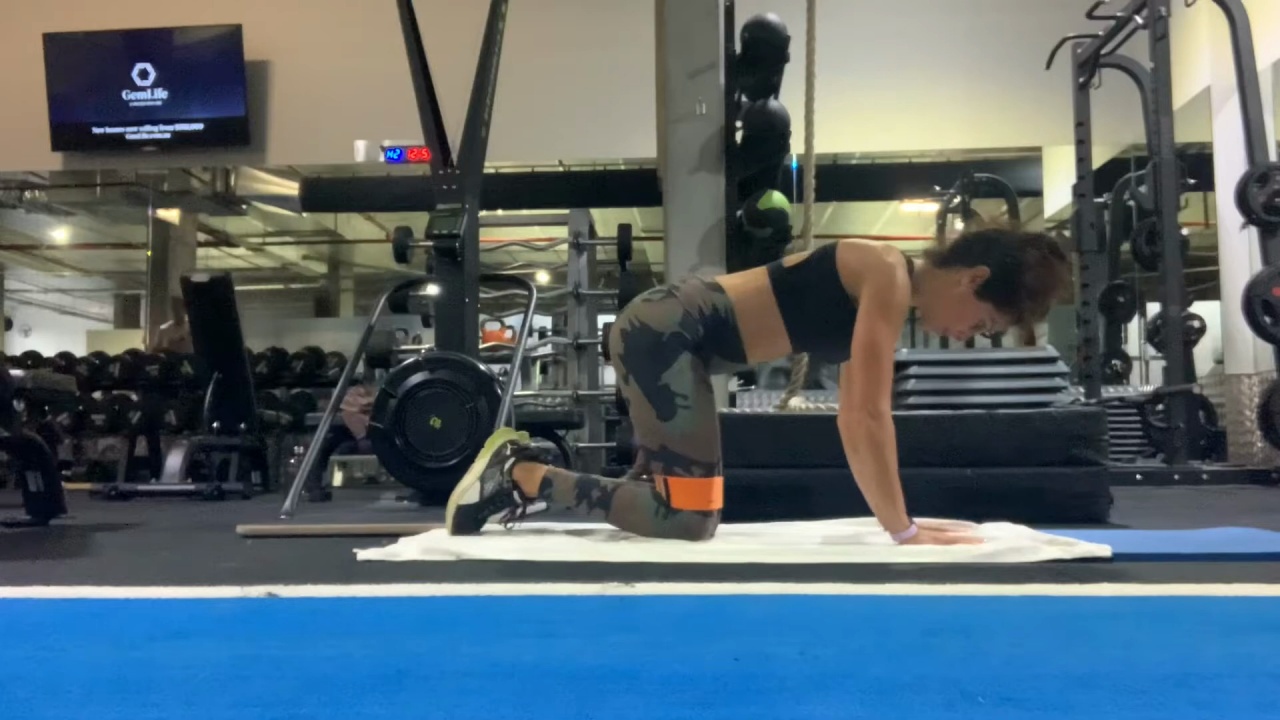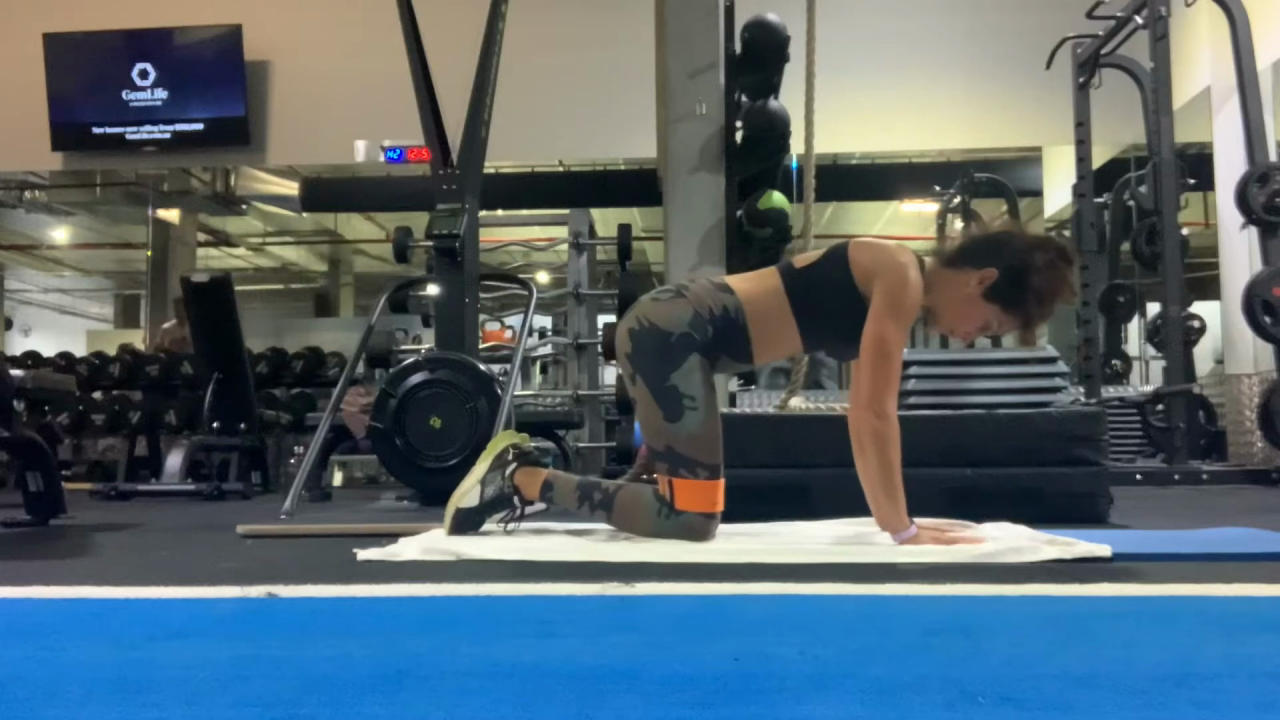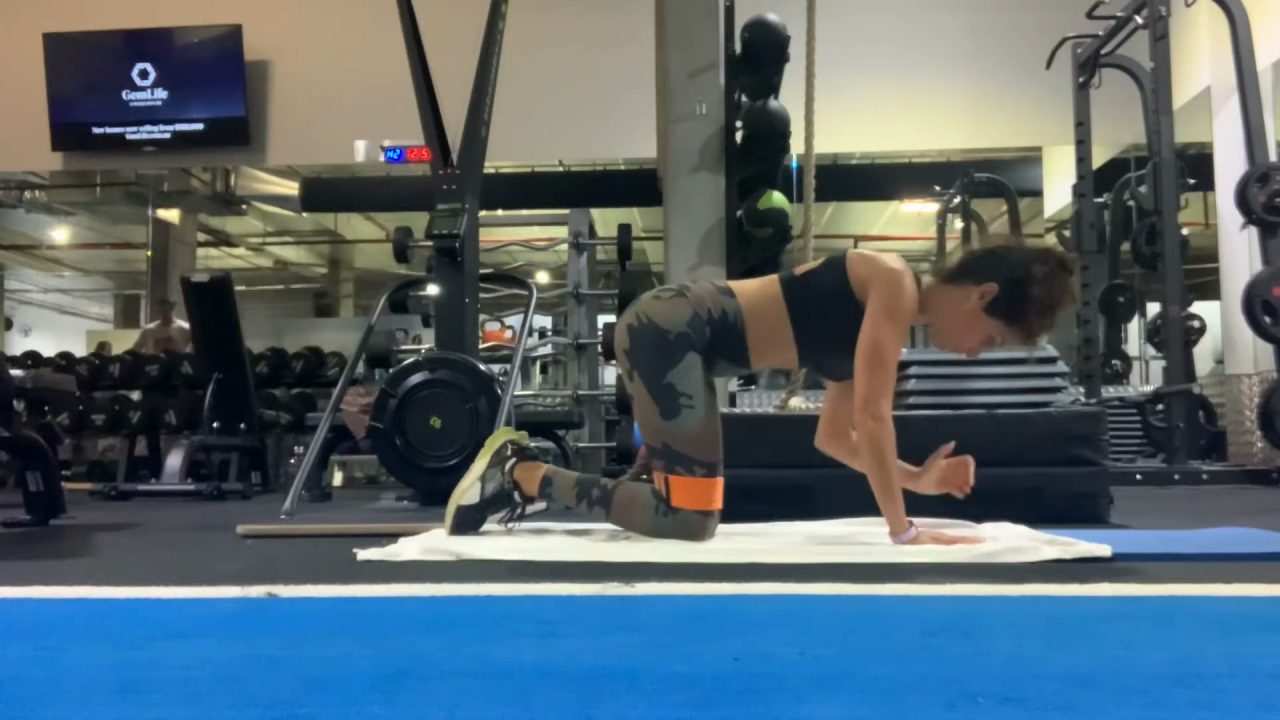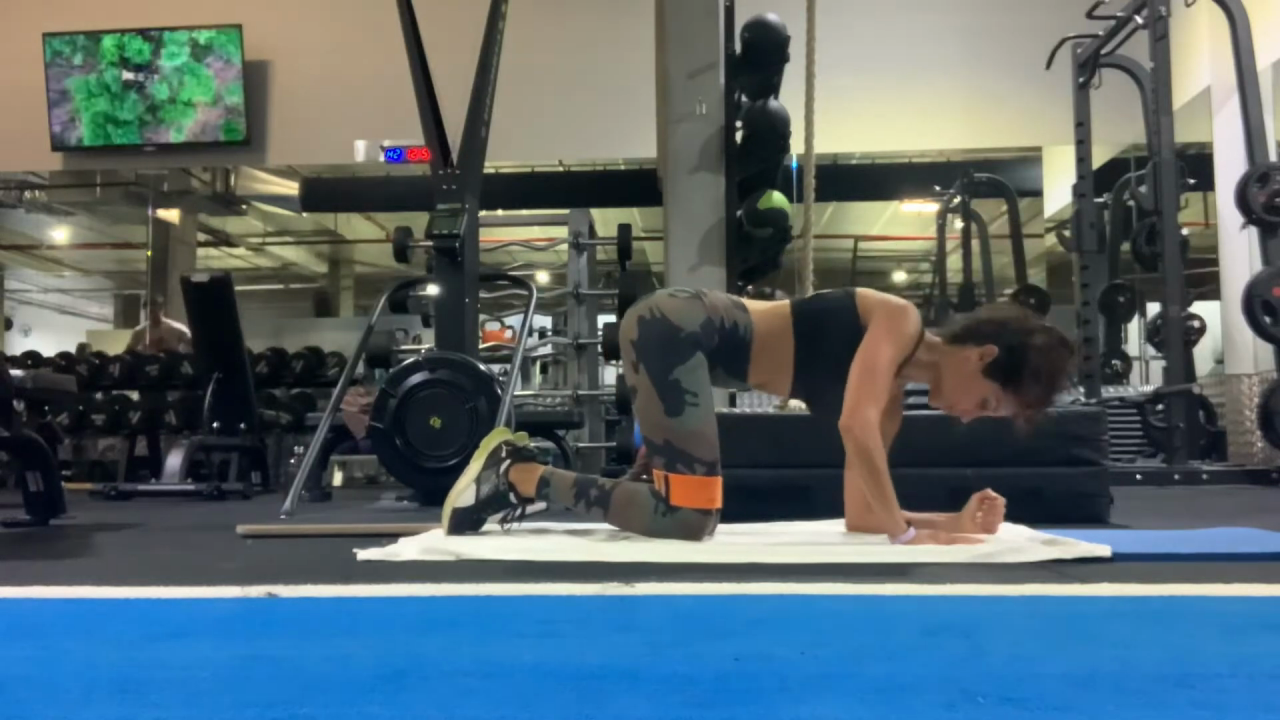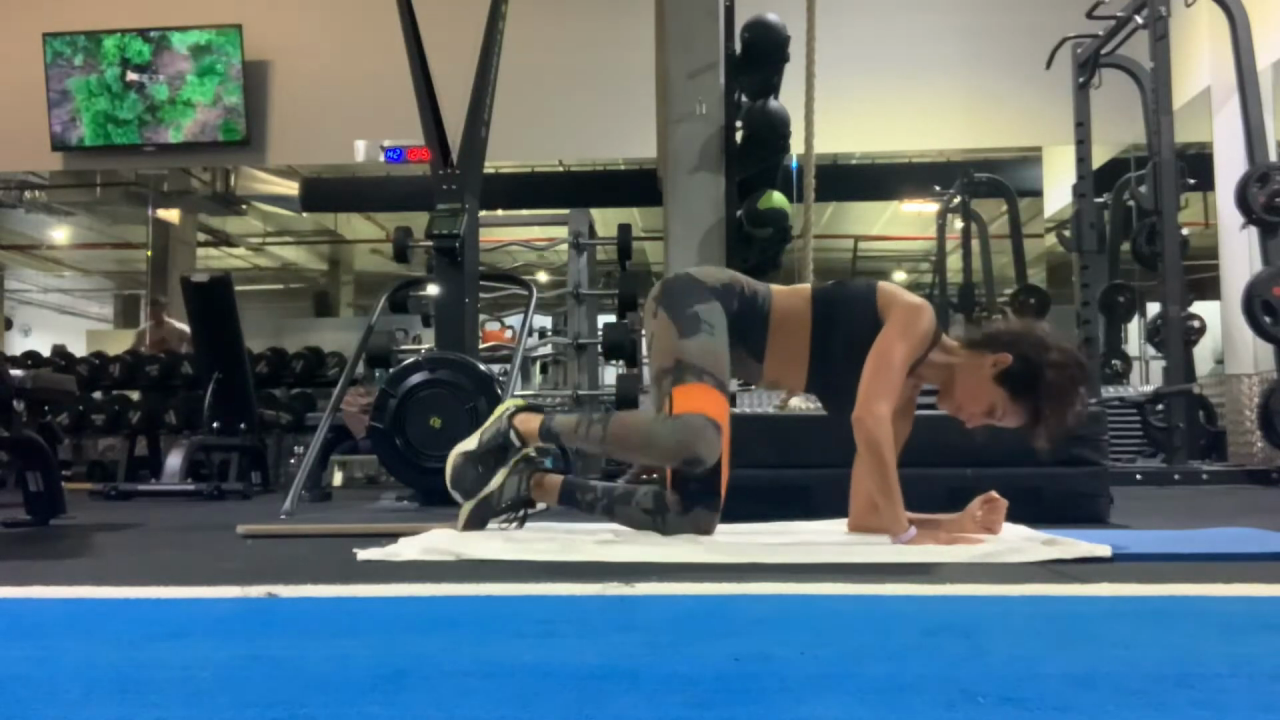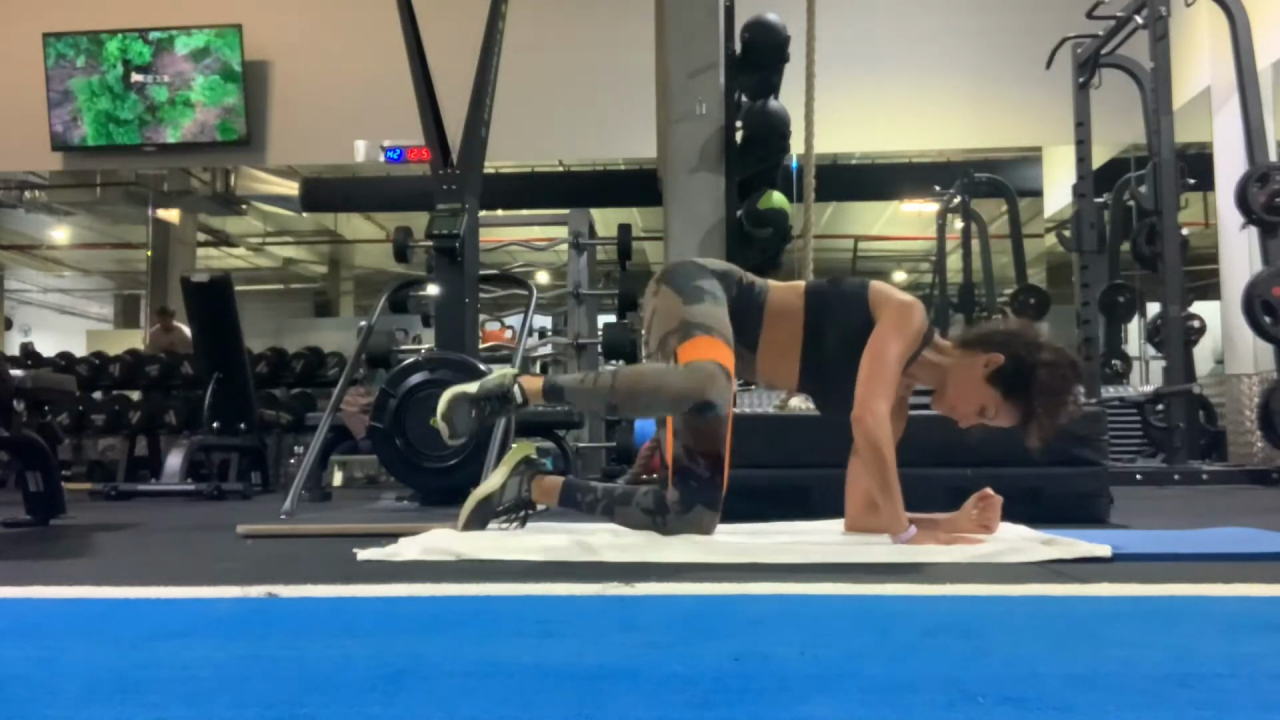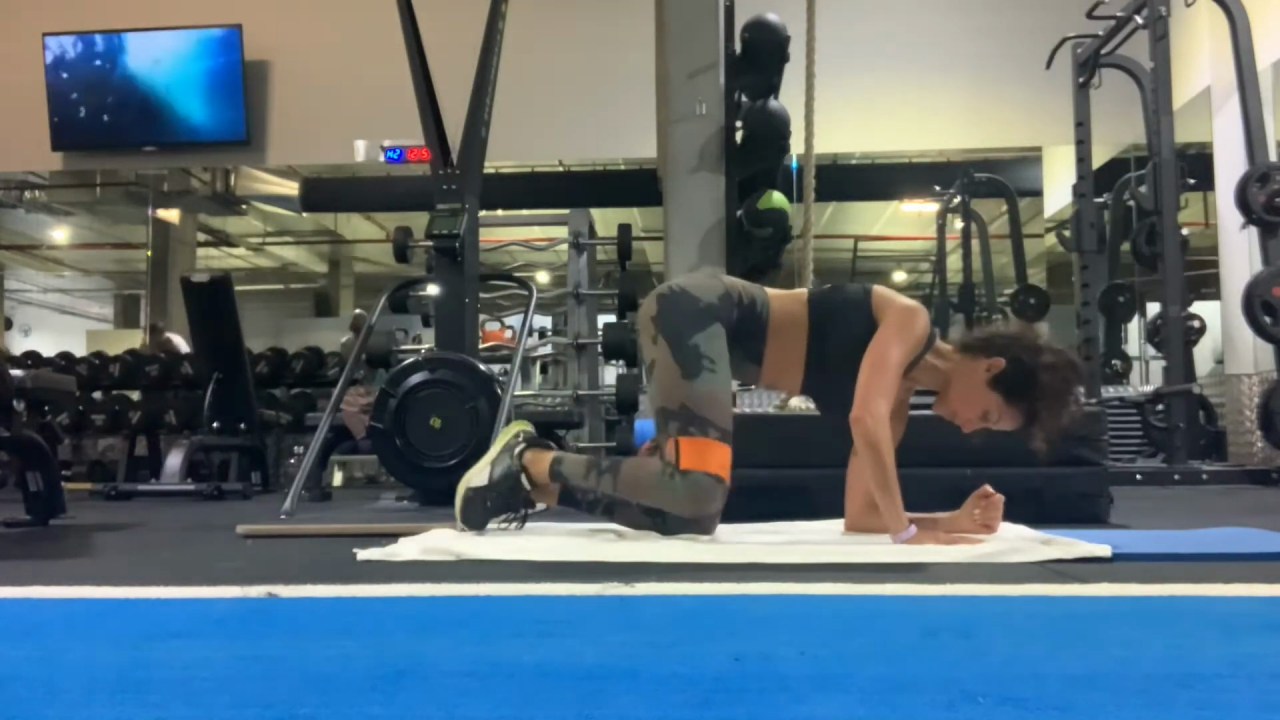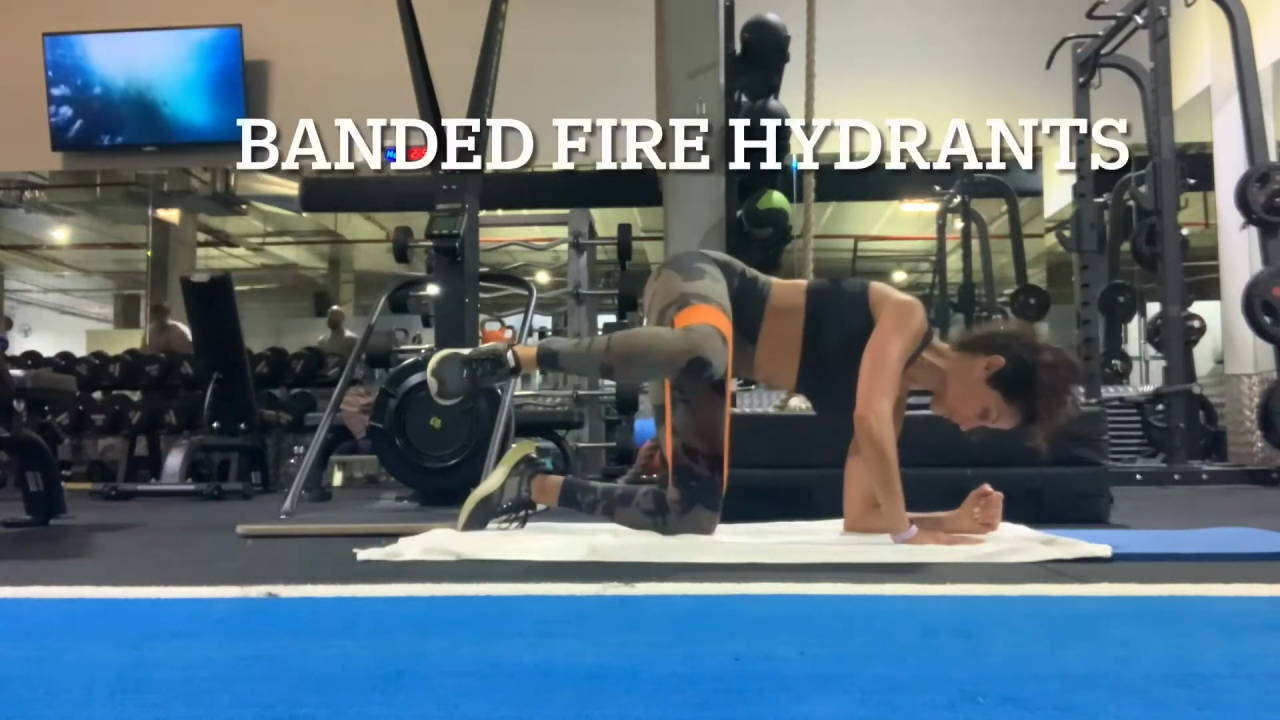
dt=0.5s
person 1, frame 1
left shoulder: (873, 299)
right shoulder: (889, 275)
left elbow: (852, 423)
right elbow: (872, 416)
left wrist: (887, 519)
right wrist: (903, 528)
left hip: (670, 339)
right hip: (661, 332)
left knee: (690, 507)
right knee: (686, 518)
left ankle: (523, 469)
right ankle: (516, 472)
person 1, frame 2
left shoulder: (882, 296)
right shoulder: (901, 275)
left elbow: (861, 419)
right elbow: (878, 413)
left wrist: (887, 519)
right wrist: (903, 528)
left hip: (674, 334)
right hip: (670, 330)
left knee: (681, 503)
right knee: (690, 520)
left ankle: (523, 471)
right ankle: (518, 478)
person 1, frame 3
left shoulder: (876, 323)
right shoulder: (894, 284)
left elbow: (832, 438)
right elbow: (871, 416)
left wrist: (916, 478)
right wrist: (902, 528)
left hip: (679, 339)
right hip: (668, 328)
left knee: (689, 513)
right knee: (687, 519)
left ankle: (523, 474)
right ankle: (518, 472)
person 1, frame 4
left shoulder: (893, 394)
right shoulder: (899, 320)
left elbow: (859, 514)
right elbow: (854, 425)
left wrist: (952, 522)
right wrist: (904, 532)
left hip: (685, 345)
right hip: (675, 329)
left knee: (691, 517)
right knee: (685, 520)
left ankle: (521, 471)
right ankle: (515, 473)
person 1, frame 5
left shoulder: (907, 398)
right shoulder: (915, 318)
left elbow: (862, 514)
right elbow: (866, 420)
left wrist: (953, 522)
right wrist: (905, 530)
left hip: (722, 347)
right hip: (698, 300)
left knee: (692, 517)
right knee: (693, 441)
left ankle: (533, 481)
right ankle: (521, 429)
person 1, frame 6
left shoulder: (900, 392)
right shoulder: (906, 315)
left elbow: (858, 514)
right elbow: (866, 418)
left wrist: (949, 522)
right wrist: (905, 528)
left hip: (710, 340)
right hip: (697, 288)
left knee: (692, 516)
right knee: (706, 393)
left ankle: (532, 484)
right ankle: (515, 388)
person 1, frame 7
left shoulder: (900, 397)
right shoulder: (909, 321)
left elbow: (858, 515)
right elbow: (865, 419)
left wrist: (952, 521)
right wrist: (904, 529)
left hip: (713, 343)
right hip: (697, 310)
left knee: (692, 519)
right knee: (698, 491)
left ankle: (538, 482)
right ankle: (527, 456)
person 1, frame 8
left shoulder: (899, 391)
right shoulder: (906, 316)
left elbow: (859, 516)
right elbow: (868, 417)
left wrist: (951, 521)
right wrist: (903, 529)
left hip: (709, 345)
right hip: (698, 279)
left knee: (692, 517)
right knee: (705, 353)
left ankle: (533, 484)
right ankle: (509, 358)
